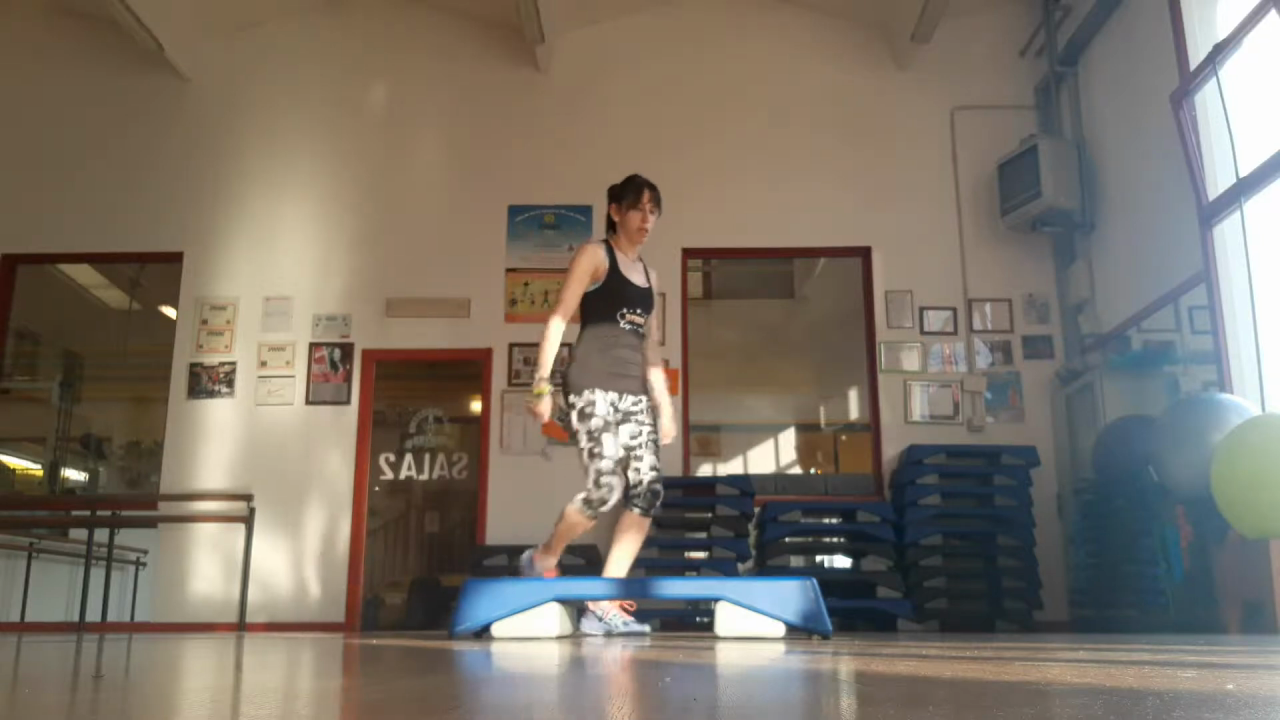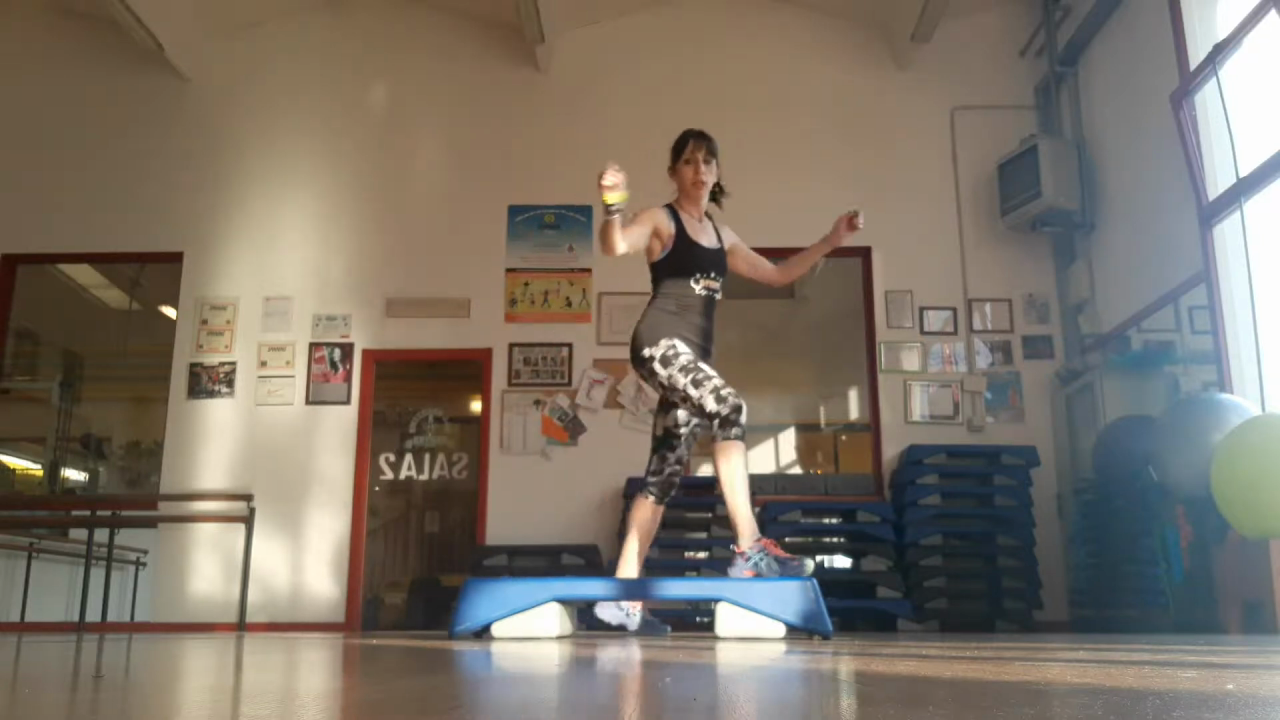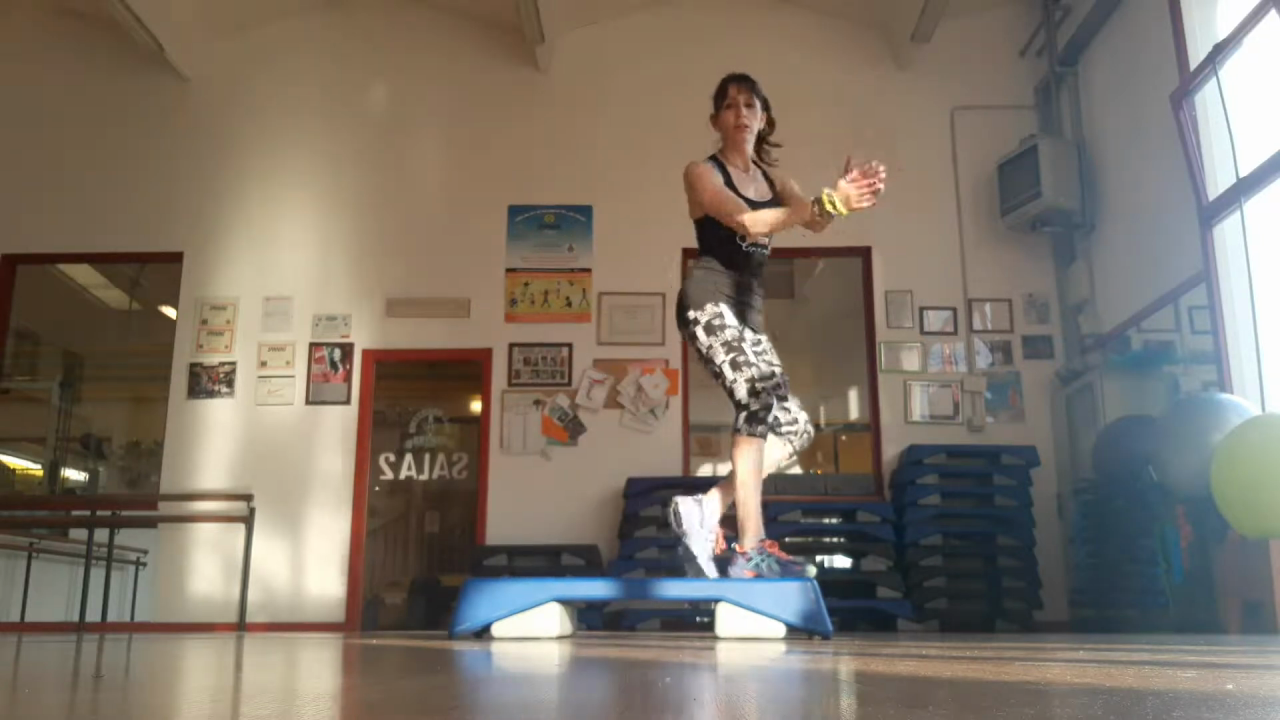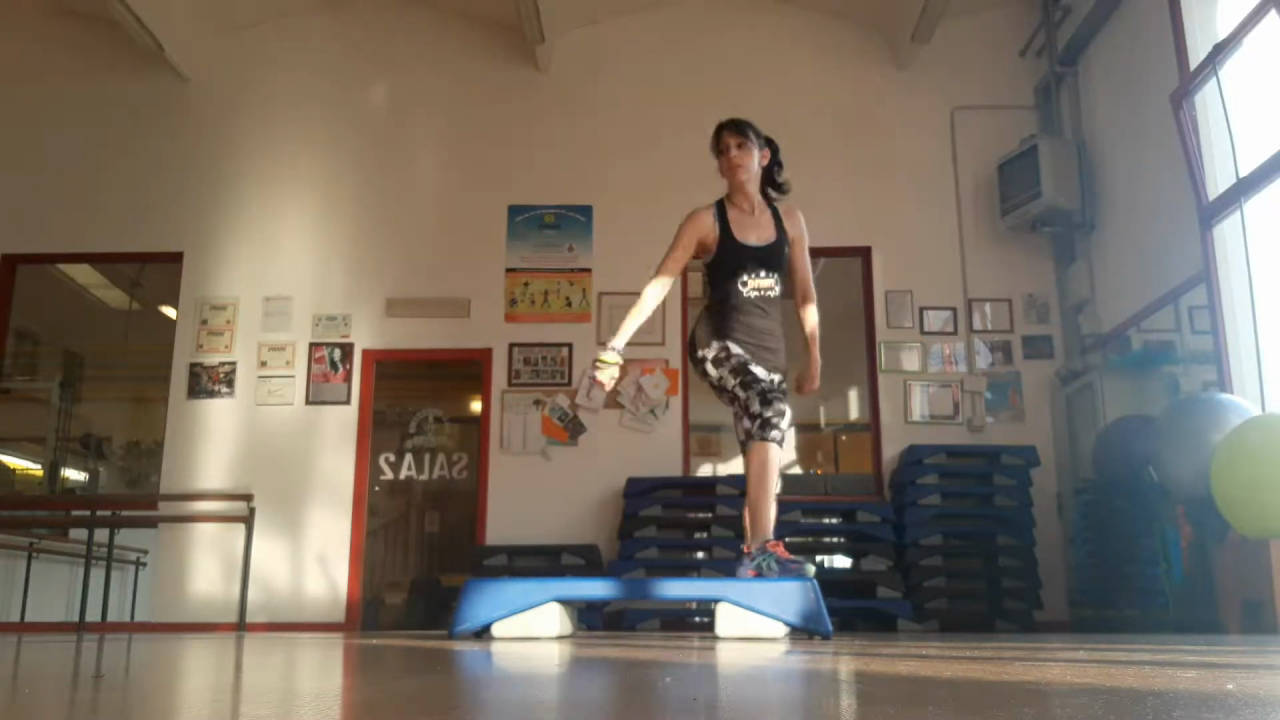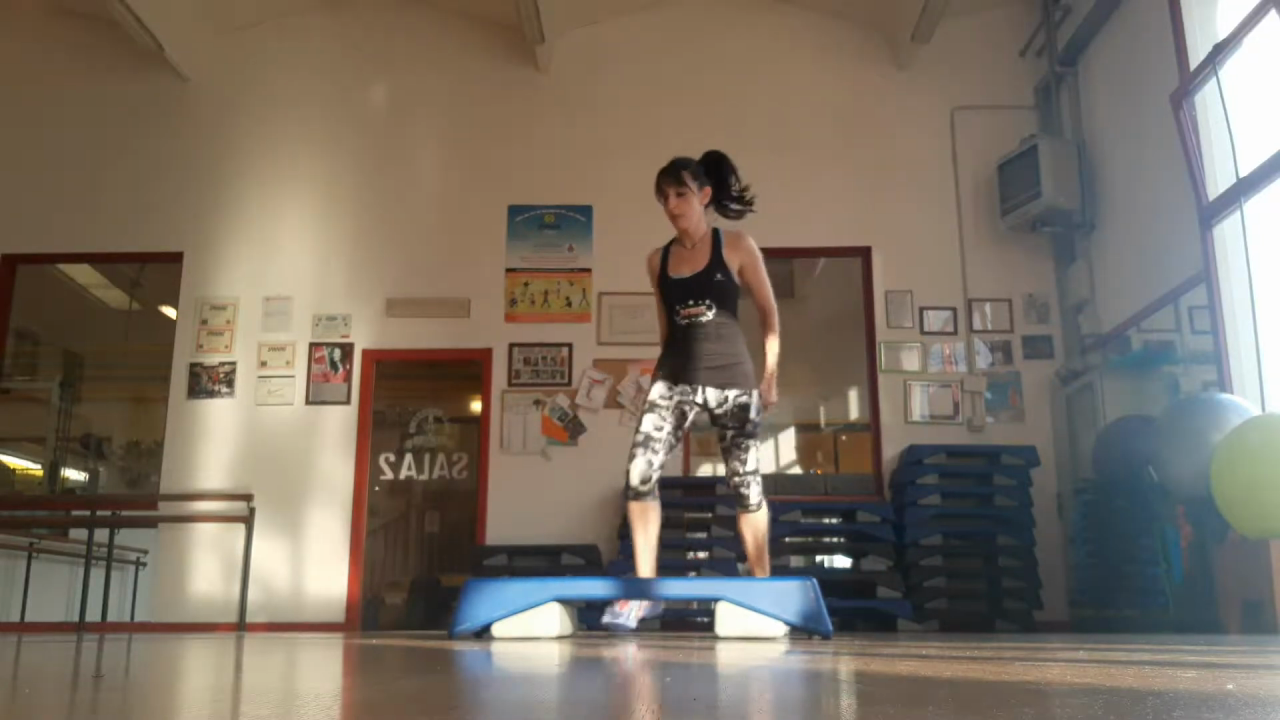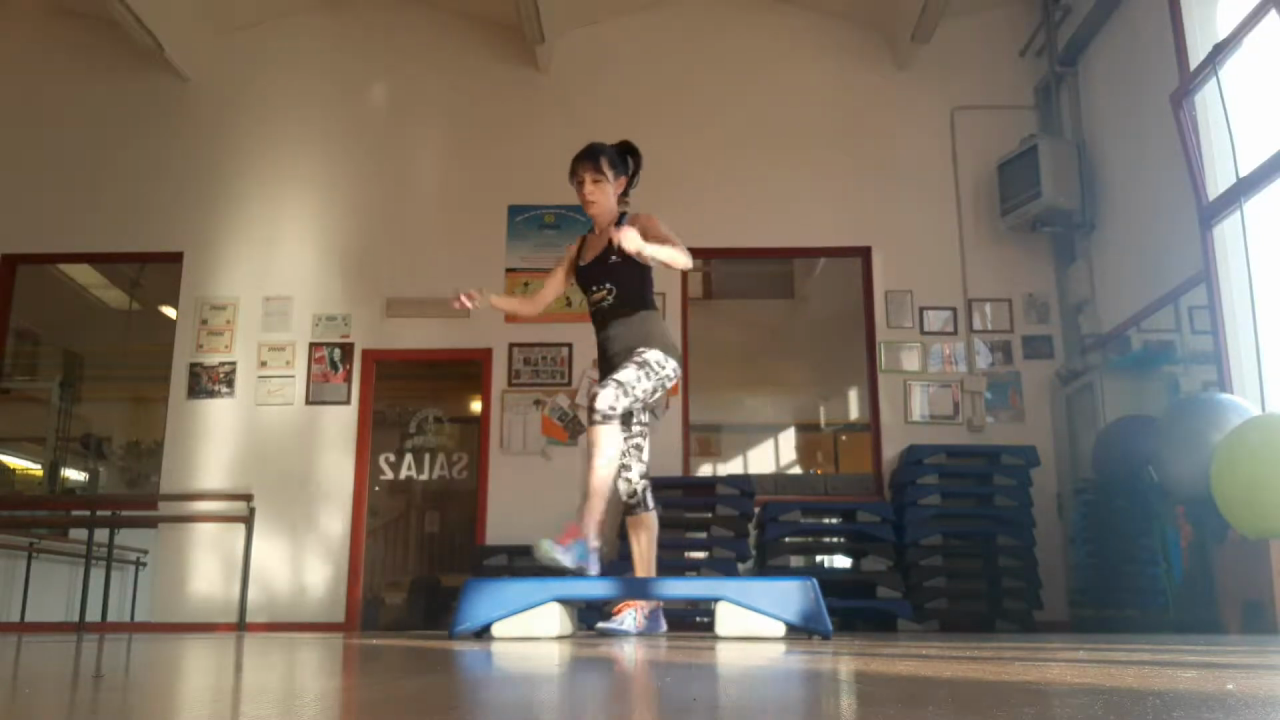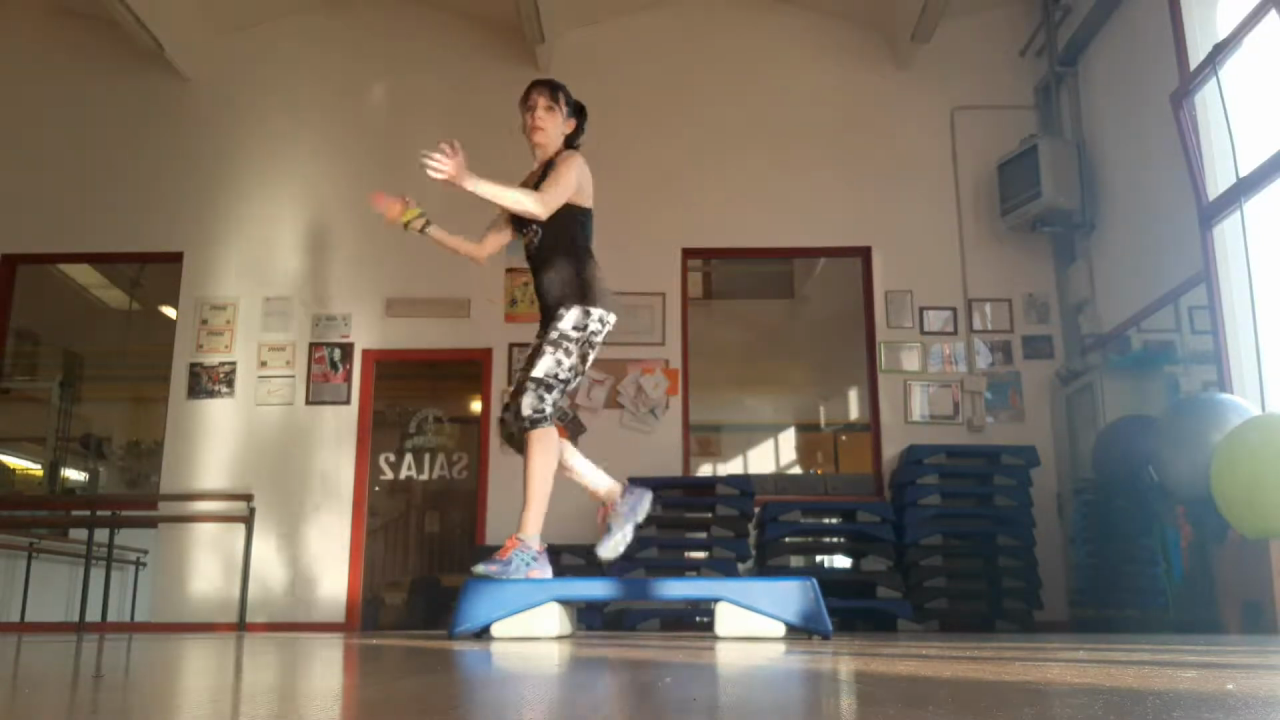
dt=0.4s
person 1, frame 1
left shoulder: (648, 274)
right shoulder: (593, 255)
right elbow: (558, 319)
left wrist: (665, 405)
right wrist: (543, 381)
left hip: (633, 388)
right hip: (593, 380)
left knee: (646, 492)
right knee: (603, 488)
left ankle: (602, 605)
right ankle: (542, 558)
person 1, frame 2
left shoulder: (722, 236)
right shoulder: (659, 219)
left elbow: (777, 274)
right elbow: (615, 245)
left wrist: (830, 241)
right wrist: (612, 202)
left hip: (694, 350)
right hip: (660, 341)
left knee: (663, 474)
right knee: (730, 409)
left ankle: (622, 596)
right ankle: (750, 550)
person 1, frame 3
left shoulder: (773, 180)
right shoulder: (701, 173)
left elbow: (814, 220)
right elbow: (748, 222)
left wrist: (847, 192)
right wrist: (830, 200)
left hip: (747, 313)
right hip: (708, 302)
left knee: (794, 426)
right knee: (757, 401)
left ankle: (704, 506)
right ankle: (750, 549)
person 1, frame 4
left shoulder: (789, 218)
right shoulder: (703, 221)
left elbow: (804, 293)
right elbow: (659, 285)
left wrist: (813, 356)
right wrist: (616, 346)
left hip: (767, 350)
right hip: (718, 341)
left knee: (767, 474)
right knee: (771, 413)
left ankle: (756, 554)
right ankle: (761, 551)
person 1, frame 5
left shoulder: (737, 247)
right shoulder: (659, 259)
left elbow: (768, 314)
left wrist: (769, 377)
left hip: (729, 375)
right hip: (674, 378)
left knee: (745, 482)
right knee: (640, 473)
right ankle: (644, 591)
person 1, frame 6
left shoulder: (639, 224)
right shoulder: (579, 250)
left elbow: (684, 259)
right elbow: (534, 305)
left wrist: (641, 246)
right wrist: (483, 299)
left hip: (652, 352)
right hip: (615, 362)
left knee: (606, 402)
right knee: (630, 479)
left ankle: (584, 537)
right ankle: (646, 601)
person 1, frame 7
left shoulder: (572, 164)
right shoulder: (527, 187)
left elbow: (542, 205)
right elbow: (482, 250)
left wrist: (468, 180)
right wrist: (417, 222)
left hip: (581, 308)
right hip: (558, 315)
left knee: (534, 406)
right knee: (517, 423)
left ankle: (529, 548)
right ankle: (619, 497)
